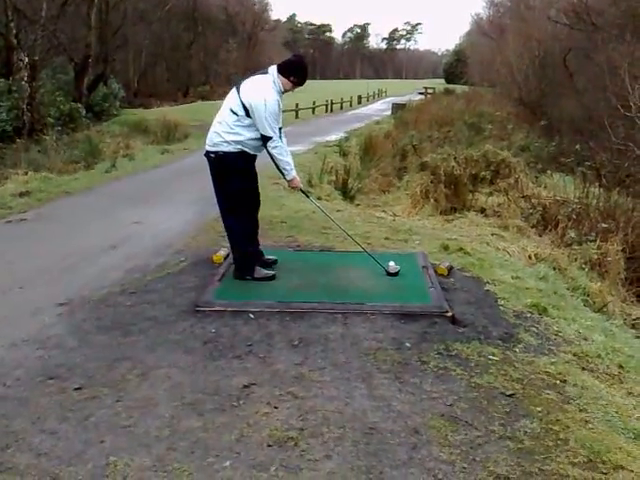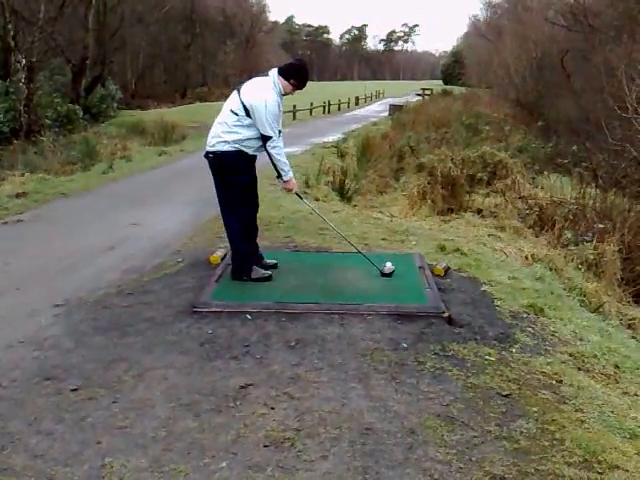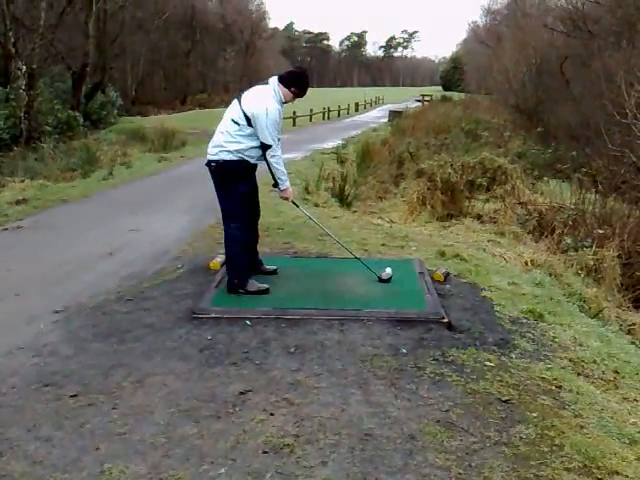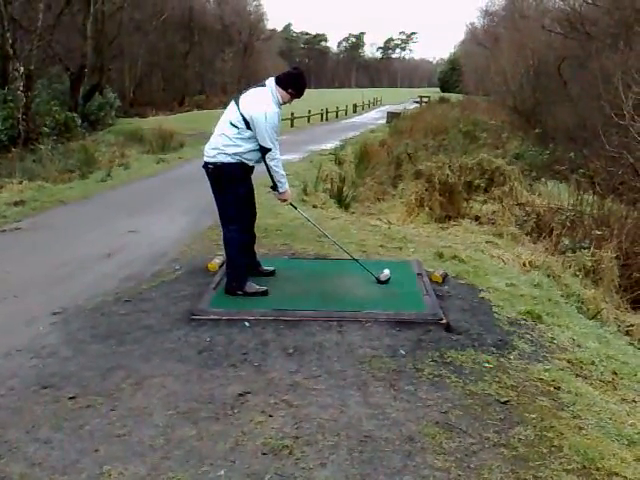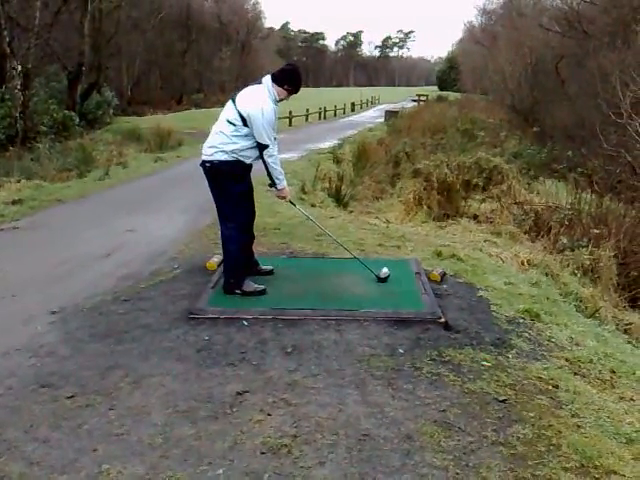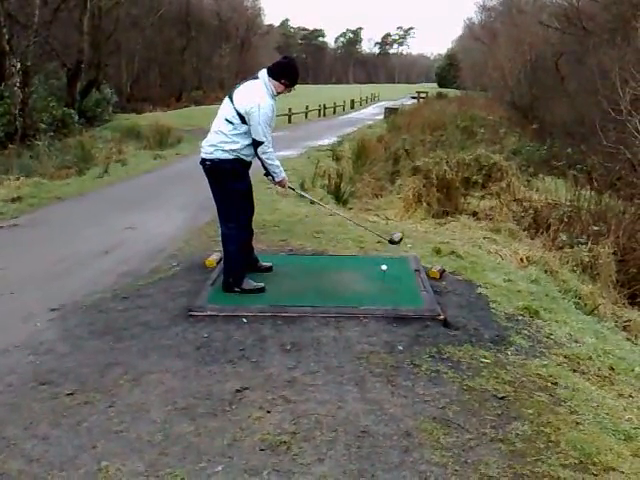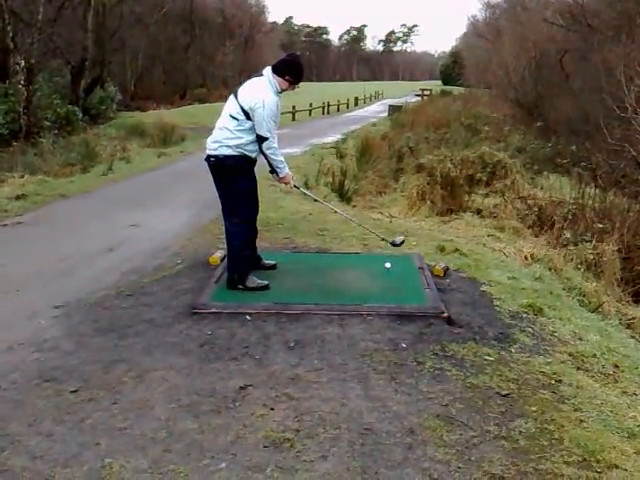
dt=0.3s
person 1, frame 1
left shoulder: (266, 83)
right shoulder: (265, 95)
left elbow: (277, 133)
right elbow: (271, 141)
left wrist: (290, 168)
right wrist: (290, 174)
left hip: (237, 152)
right hip: (227, 153)
left knee: (249, 206)
right knee: (238, 211)
left ankle: (251, 254)
right ankle: (245, 266)
person 1, frame 2
left shoulder: (266, 85)
right shoulder: (266, 96)
left elbow: (274, 135)
right elbow: (271, 141)
left wrist: (285, 172)
right wrist: (287, 175)
left hip: (237, 152)
right hip: (228, 153)
left knee: (248, 207)
right knee: (239, 211)
left ankle: (252, 256)
right ankle: (243, 267)
person 1, frame 3
left shoulder: (265, 92)
right shoulder: (268, 105)
left elbow: (271, 145)
right elbow: (270, 149)
left wrist: (280, 180)
right wrist: (283, 184)
left hip: (236, 160)
right hip: (229, 162)
left knee: (249, 215)
right knee: (238, 220)
left ankle: (251, 262)
right ankle: (238, 280)
person 1, frame 4
left shoulder: (260, 93)
right shoulder: (267, 108)
left elbow: (268, 147)
right elbow: (270, 152)
left wrist: (279, 183)
right wrist: (282, 187)
left hip: (229, 161)
right hip: (226, 164)
left knee: (246, 217)
right knee: (236, 222)
left ankle: (249, 263)
right ankle: (237, 281)
person 1, frame 5
left shoulder: (258, 92)
right shoulder: (263, 105)
left elbow: (266, 144)
right elbow: (267, 149)
left wrist: (276, 180)
right wrist: (280, 183)
left hip: (228, 160)
right hip: (224, 163)
left knee: (245, 216)
right knee: (235, 220)
left ankle: (247, 263)
right ankle: (234, 280)
person 1, frame 6
left shoulder: (255, 86)
right shoulder: (261, 101)
left elbow: (259, 140)
right elbow: (262, 146)
left wrist: (273, 170)
right wrist: (278, 174)
left hip: (226, 158)
right hip: (224, 161)
left knee: (244, 213)
right knee: (234, 219)
left ankle: (247, 260)
right ankle: (234, 278)
person 1, frame 7
left shoulder: (261, 84)
right shoulder: (265, 97)
left elbow: (264, 136)
right elbow: (266, 141)
left wrist: (278, 167)
right wrist: (282, 171)
left hip: (233, 155)
right hip: (228, 158)
left knee: (248, 211)
right knee: (239, 215)
left ankle: (250, 258)
right ankle: (238, 275)
